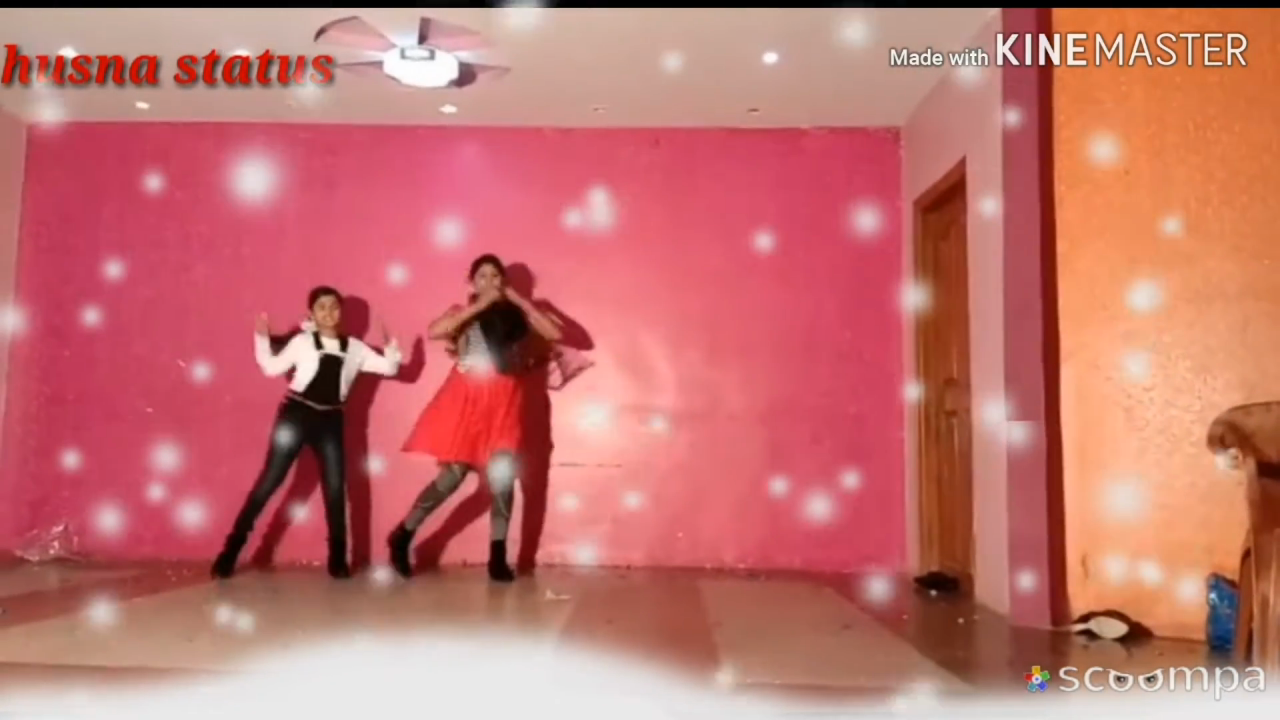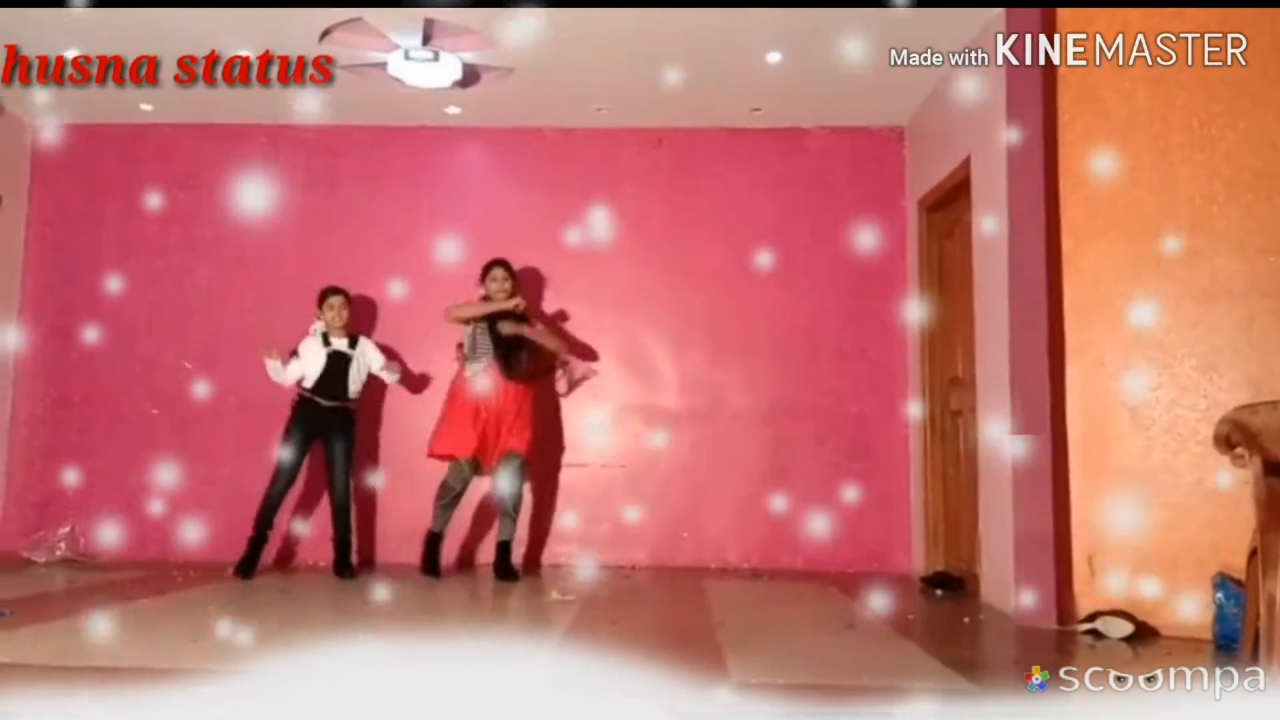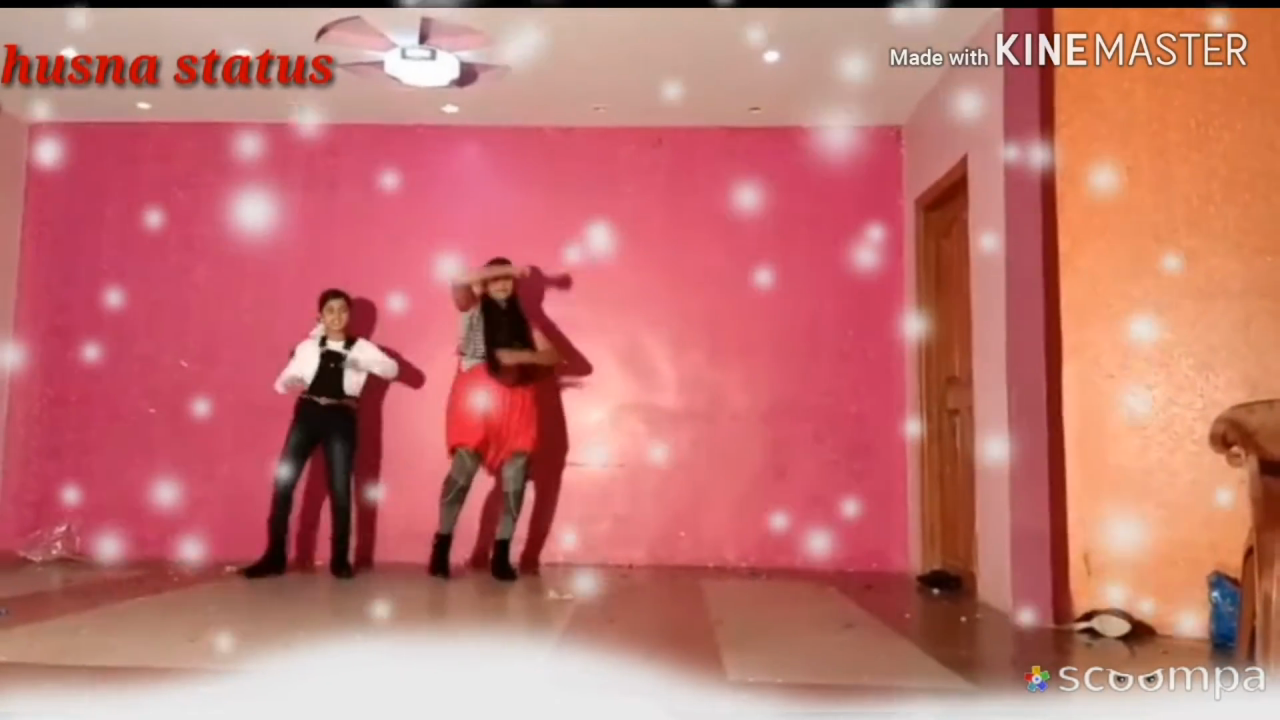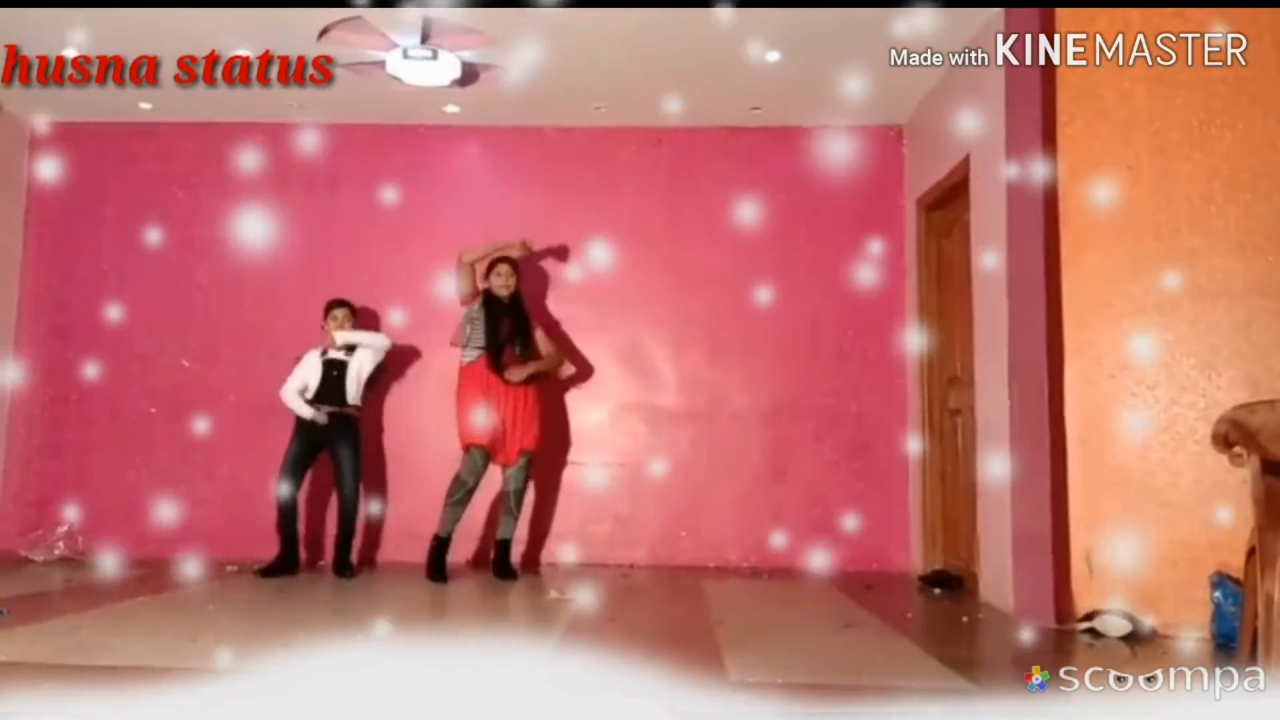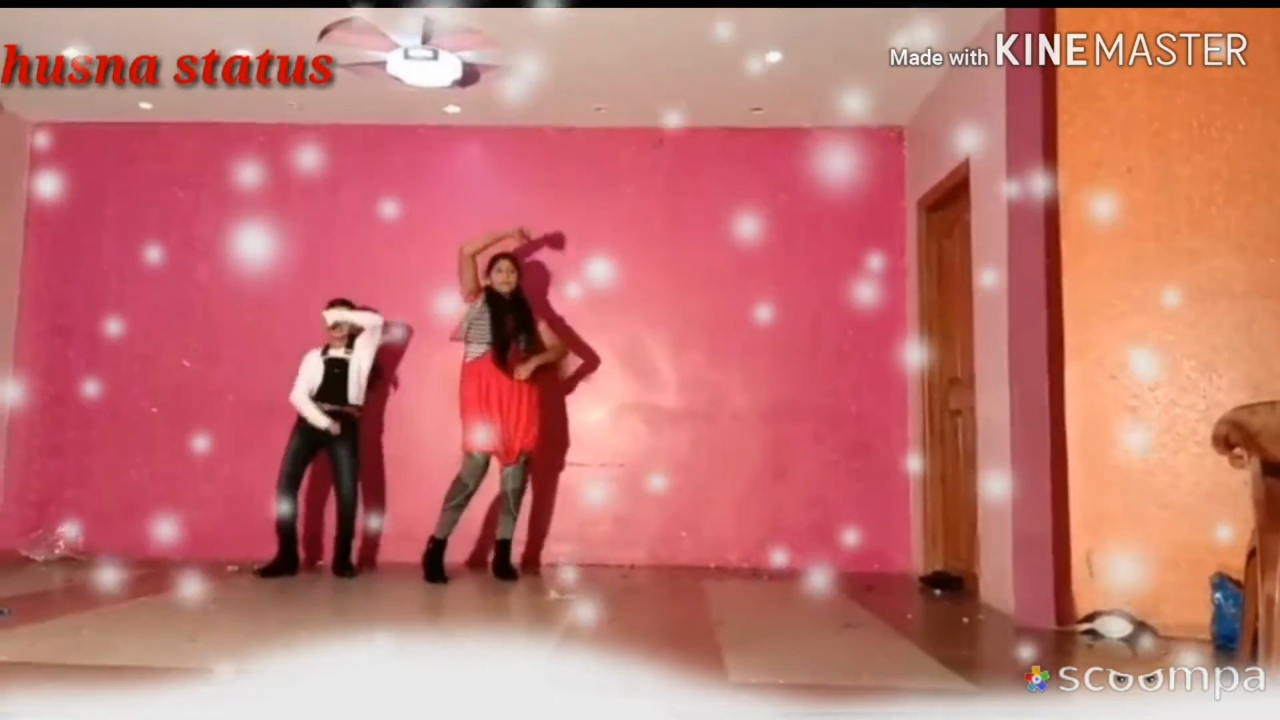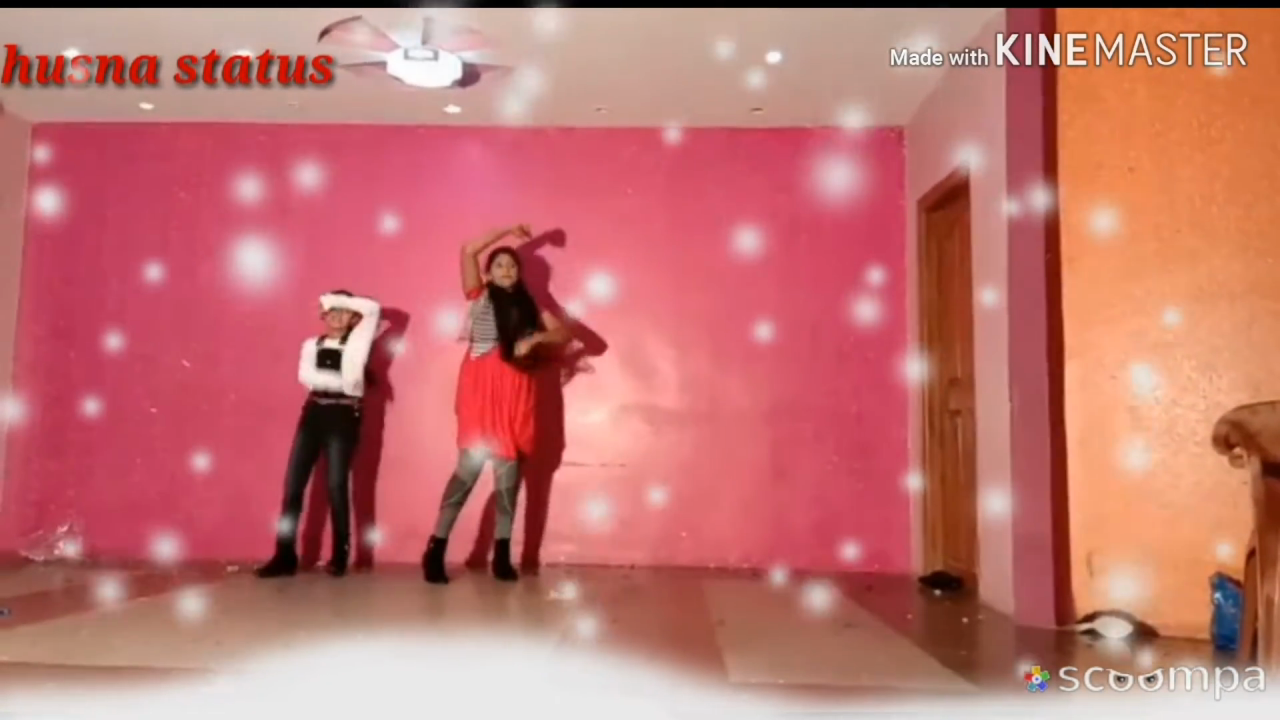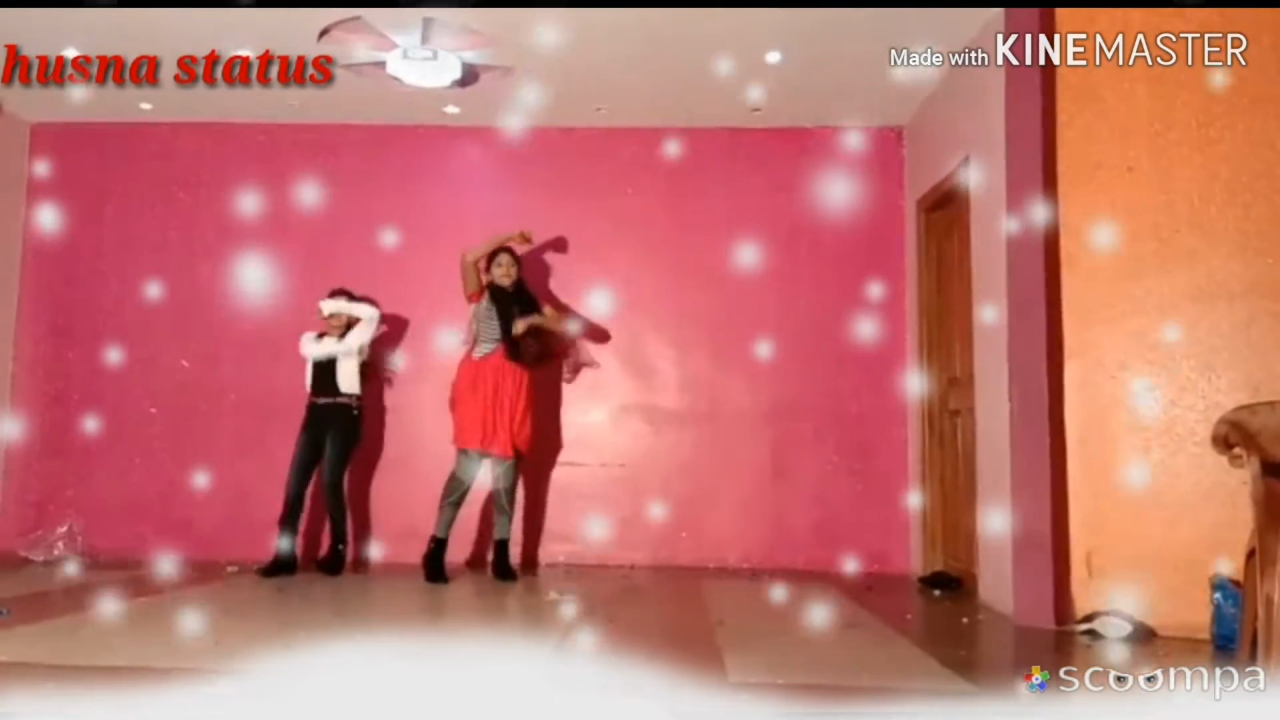
dt=0.1s
person 1, frame 1
left shoulder: (515, 314)
right shoulder: (464, 312)
left elbow: (555, 333)
right elbow: (434, 331)
left wrist: (522, 304)
right wrist: (478, 305)
left hip: (502, 401)
right hip: (465, 398)
left knee: (503, 474)
right knee: (451, 474)
left ankle: (497, 555)
right ankle: (403, 535)
person 1, frame 2
left shoulder: (524, 320)
right shoulder: (476, 313)
left elbow: (560, 347)
right elbow: (451, 313)
left wrist: (522, 328)
right wrist: (501, 306)
left hip: (512, 404)
right hip: (474, 399)
left knee: (511, 477)
right knee: (461, 471)
left ankle: (503, 556)
right ankle: (433, 539)
person 1, frame 3
left shoulder: (523, 320)
right shoulder: (473, 308)
left elbow: (552, 356)
right elbow: (458, 283)
left wrist: (522, 355)
right wrist: (506, 267)
left hip: (514, 400)
right hip: (476, 394)
left knee: (515, 472)
right knee: (464, 464)
left ankle: (501, 555)
right ankle: (442, 542)
person 1, frame 4
left shoulder: (526, 317)
right shoulder: (475, 302)
left elbow: (553, 358)
right elbow: (463, 260)
left wrist: (528, 368)
right wrist: (508, 248)
left hip: (517, 398)
right hip: (479, 392)
left knee: (517, 472)
right knee: (474, 464)
left ankle: (502, 554)
right ankle: (439, 546)
person 1, frame 5
left shoulder: (527, 311)
right shoulder: (477, 299)
left elbow: (557, 349)
right elbow: (466, 252)
left wrist: (534, 360)
right wrist: (507, 235)
left hip: (518, 394)
right hip: (482, 391)
left knee: (515, 471)
right knee: (474, 466)
left ankle: (502, 554)
right ankle: (435, 549)
person 1, frame 6
left shoulder: (529, 305)
right shoulder: (479, 296)
left elbow: (563, 333)
right elbow: (468, 252)
left wrist: (536, 338)
right wrist: (508, 232)
left hip: (516, 391)
right hip: (481, 387)
left knee: (508, 469)
right knee: (471, 464)
left ankle: (502, 554)
right ankle: (436, 549)
person 1, frame 7
left shoulder: (527, 303)
right shoulder: (481, 296)
left elbow: (561, 323)
right elbow: (468, 260)
left wrist: (533, 320)
right wrist: (510, 240)
left hip: (513, 390)
right hip: (480, 386)
left knee: (506, 468)
right knee: (469, 465)
left ankle: (501, 554)
right ankle: (436, 548)
person 2, frame 1
left shoulder: (354, 348)
right shoulder: (301, 342)
left elbow: (389, 368)
right elbow: (271, 368)
left wrist: (391, 348)
right wrist: (261, 337)
left hip: (330, 420)
right hip: (295, 414)
left knee: (335, 487)
right knee: (269, 481)
left ankle: (337, 555)
right ankle: (234, 544)
person 2, frame 2
left shoulder: (363, 347)
right shoulder: (310, 344)
left elbow: (391, 377)
right elbow: (287, 377)
left wrist: (392, 368)
right wrist: (272, 362)
left hip: (341, 418)
right hip: (307, 413)
left knee: (341, 488)
right knee: (282, 480)
left ankle: (343, 556)
right ankle: (255, 546)
person 2, frame 3
left shoulder: (361, 348)
right shoulder: (308, 347)
left elbow: (391, 369)
right elbow: (283, 382)
left wrist: (367, 361)
right wrist: (288, 383)
left hip: (341, 418)
right hip: (308, 415)
left knee: (340, 488)
right knee: (285, 479)
left ankle: (340, 557)
right ankle: (275, 554)
person 2, frame 4
left shoulder: (363, 353)
right shoulder: (312, 357)
left elbow: (384, 341)
right elbow: (288, 392)
left wrist: (343, 338)
right wrist: (308, 412)
left hip: (344, 425)
right hip: (311, 423)
left knee: (349, 492)
right knee: (286, 486)
left ankle: (343, 557)
right ankle: (288, 557)
person 2, frame 5
left shoulder: (363, 349)
right shoulder: (314, 356)
left elbow: (376, 322)
right elbow: (297, 395)
left wrist: (342, 314)
right wrist: (322, 420)
left hip: (344, 424)
right hip: (311, 422)
left knee: (347, 489)
right knee: (286, 484)
left ankle: (343, 556)
right ankle: (287, 555)
person 2, frame 6
left shoulder: (358, 341)
right shoulder: (311, 345)
left elbow: (372, 309)
right elbow: (305, 375)
left wrist: (337, 300)
right wrist: (339, 380)
left hip: (345, 417)
right hip: (313, 415)
left knee: (336, 484)
right knee: (292, 484)
left ankle: (339, 553)
right ankle: (285, 555)
person 2, frame 7
left shoulder: (355, 339)
right shoulder: (312, 339)
left elbow: (373, 314)
right elbow: (312, 349)
left wrist: (342, 306)
right wrist: (342, 346)
left hip: (344, 415)
right hip: (315, 415)
left knee: (330, 481)
right knee: (295, 482)
left ankle: (336, 551)
right ankle: (285, 554)
